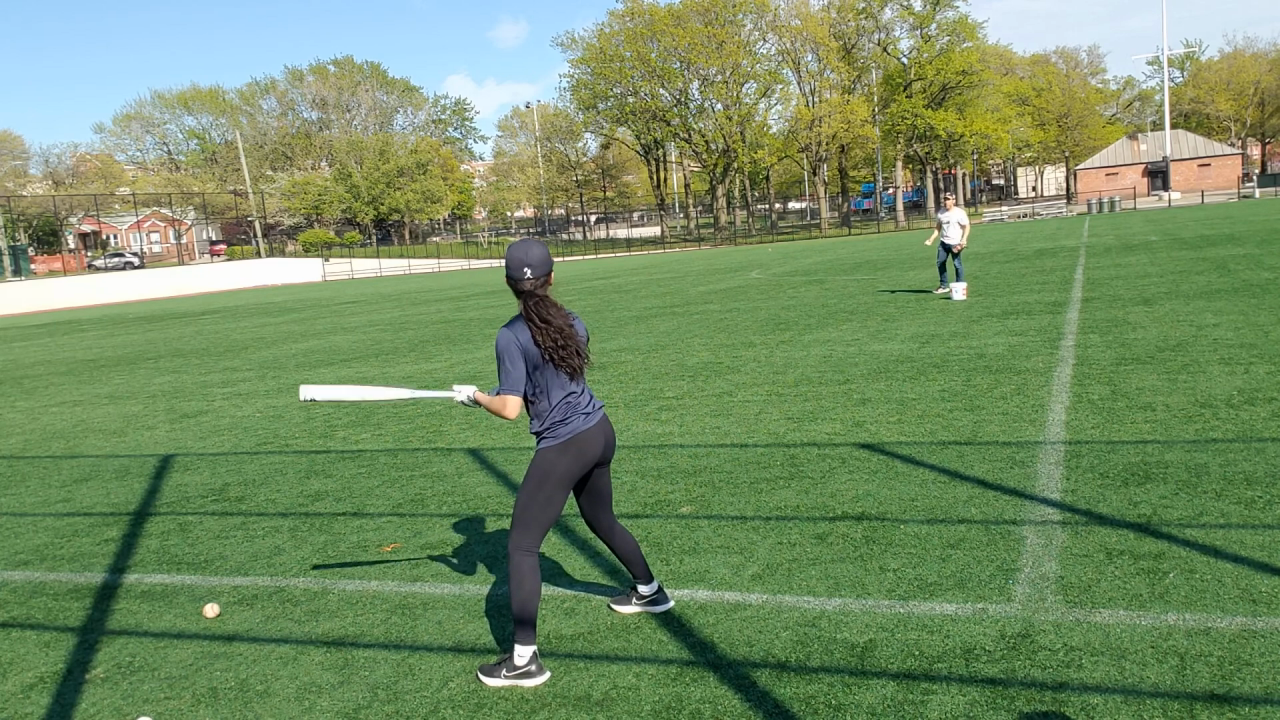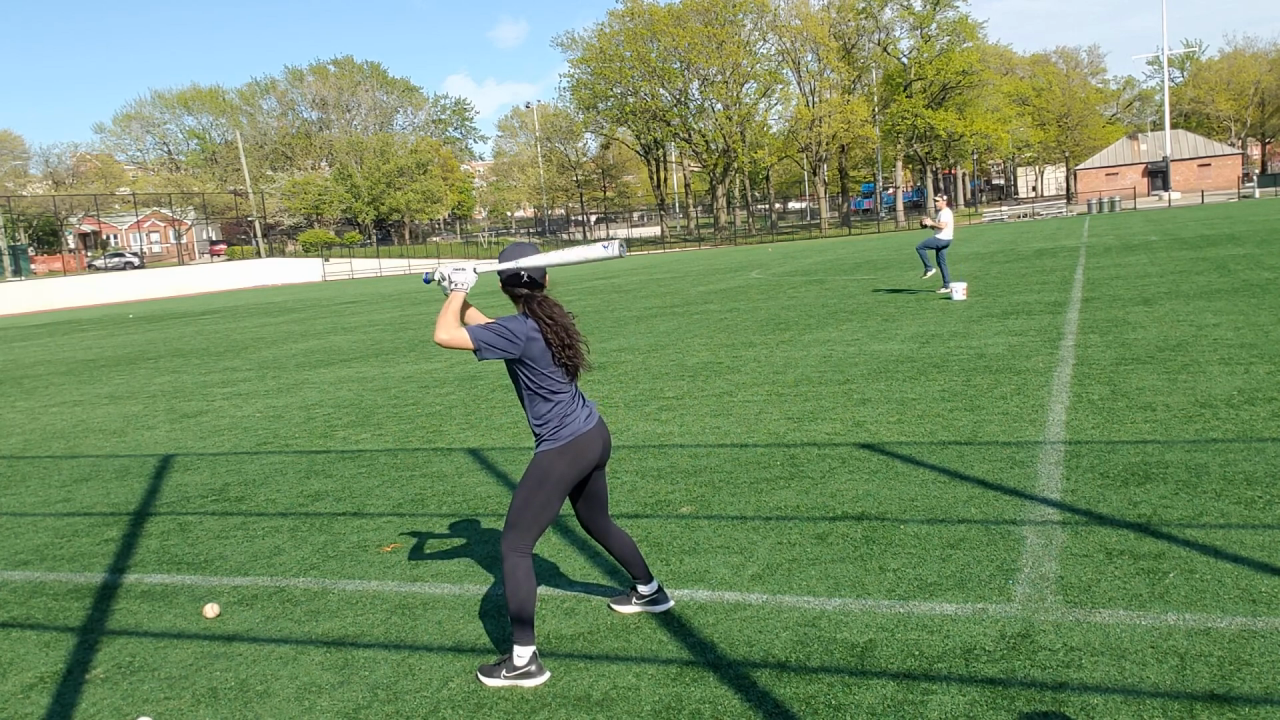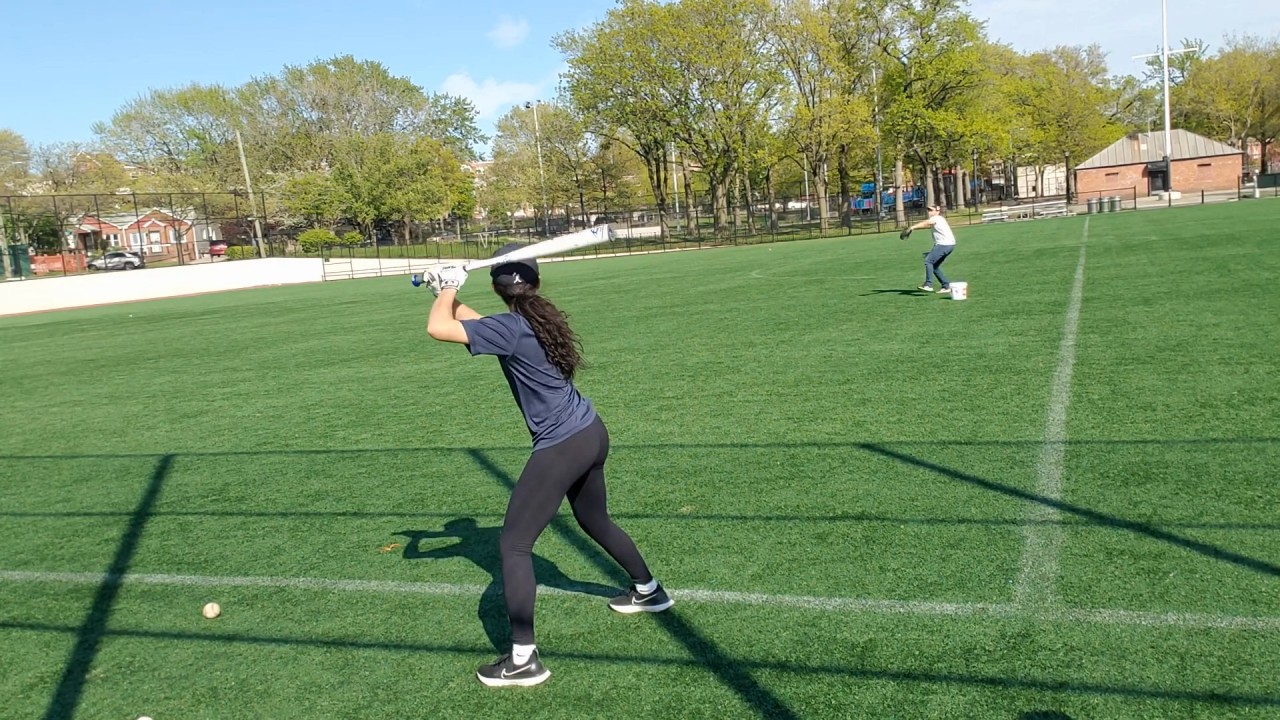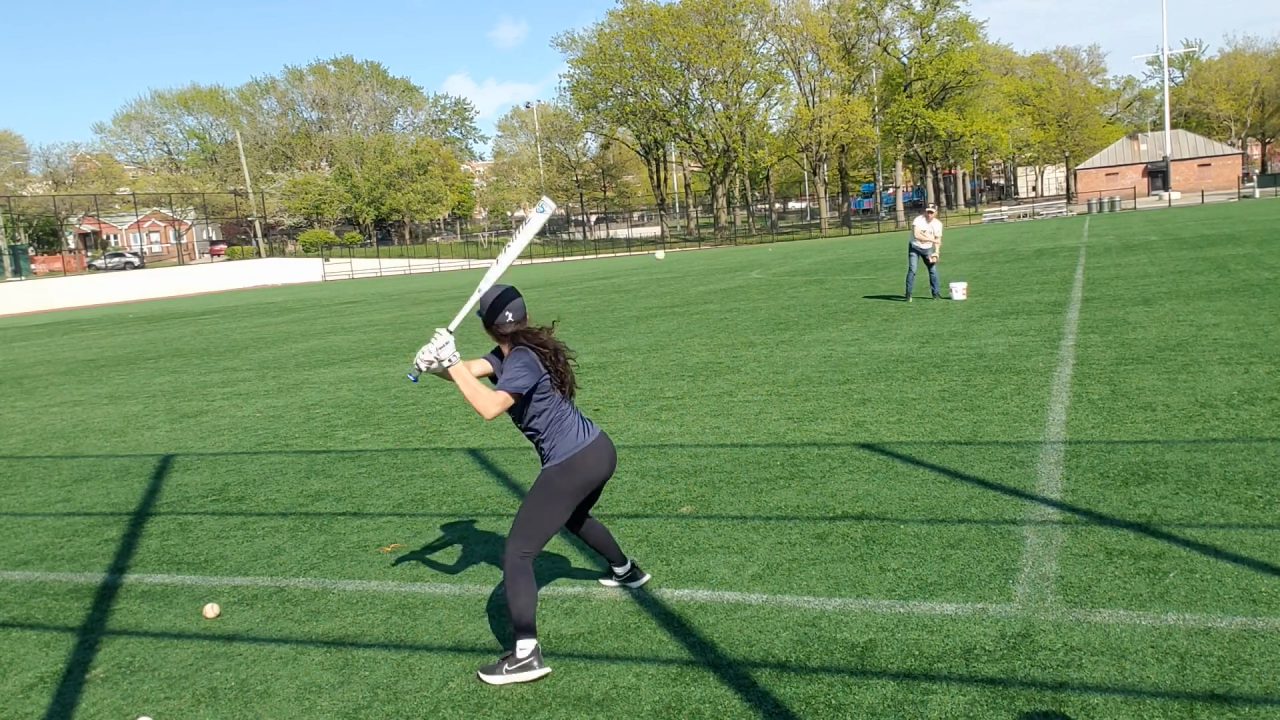
dt=1s
person 1, frame 1
left shoulder: (512, 336)
right shoulder: (572, 322)
left elbow: (509, 410)
left wrist: (475, 395)
right wrist: (507, 387)
left hip: (563, 447)
right hip: (599, 432)
left knee: (521, 545)
right knee: (601, 520)
left ankle: (524, 659)
right ankle: (649, 591)
person 1, frame 2
left shoulder: (519, 330)
right shoulder: (551, 319)
left elbow: (444, 336)
right elbow: (491, 329)
left wrist: (459, 289)
right wrist: (459, 297)
left hip: (563, 451)
right hip: (594, 437)
left knee: (514, 545)
right knee: (597, 523)
left ankle: (524, 660)
right ankle: (649, 591)
person 1, frame 3
left shoulder: (511, 328)
right shoulder: (539, 318)
left elbow: (437, 329)
right elbow: (481, 325)
left wrist: (449, 286)
right wrist: (447, 294)
left hip: (562, 448)
right hip: (591, 434)
left knee: (513, 544)
right knee: (594, 520)
left ankle: (524, 660)
right ankle: (649, 592)
person 1, frame 4
left shoulder: (523, 361)
right shoulder: (518, 351)
left elbow: (489, 407)
right elbow: (475, 369)
left wrist: (449, 364)
right wrist: (438, 359)
left hip: (569, 466)
right hip: (599, 451)
left knee: (516, 555)
right knee: (578, 519)
left ankle: (526, 653)
right ankle: (626, 571)
